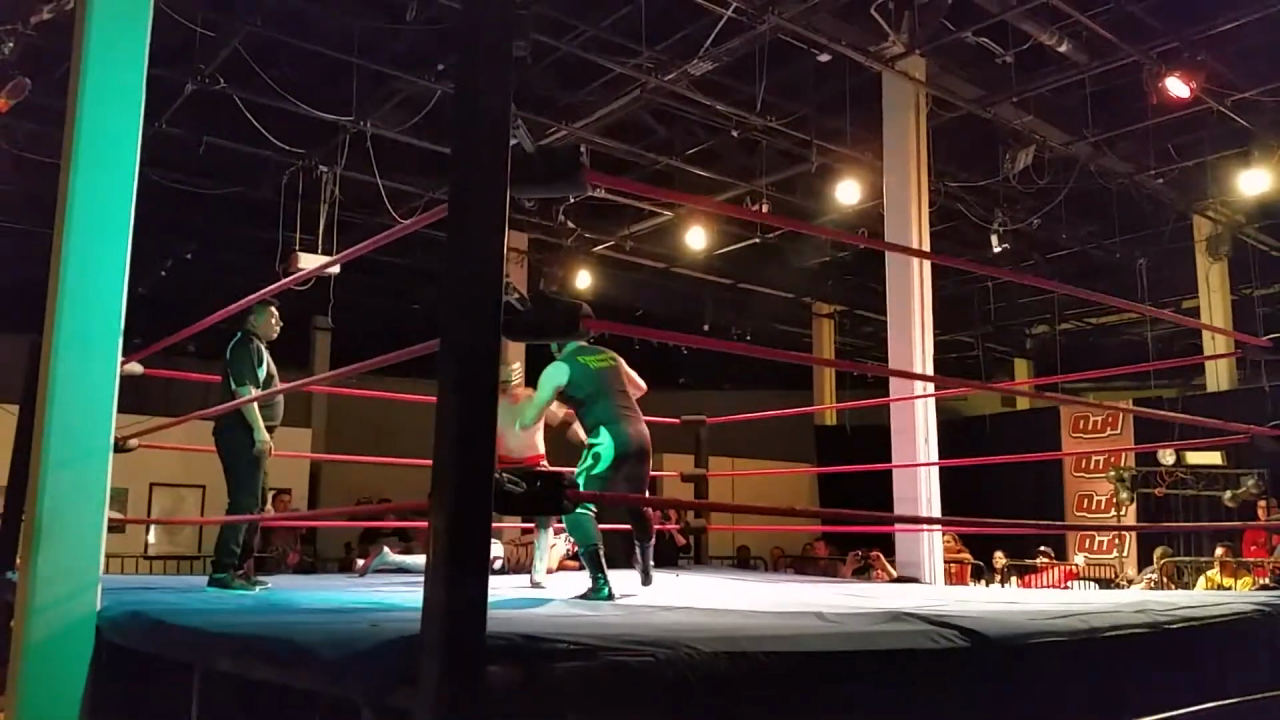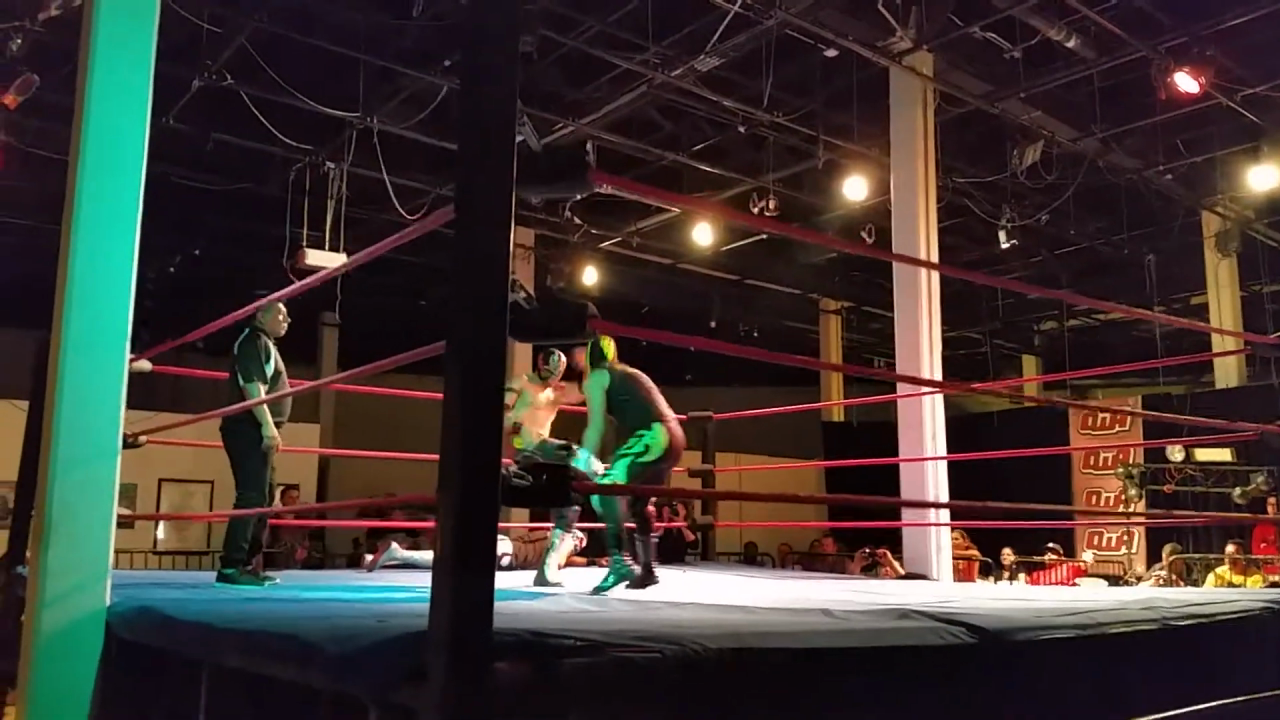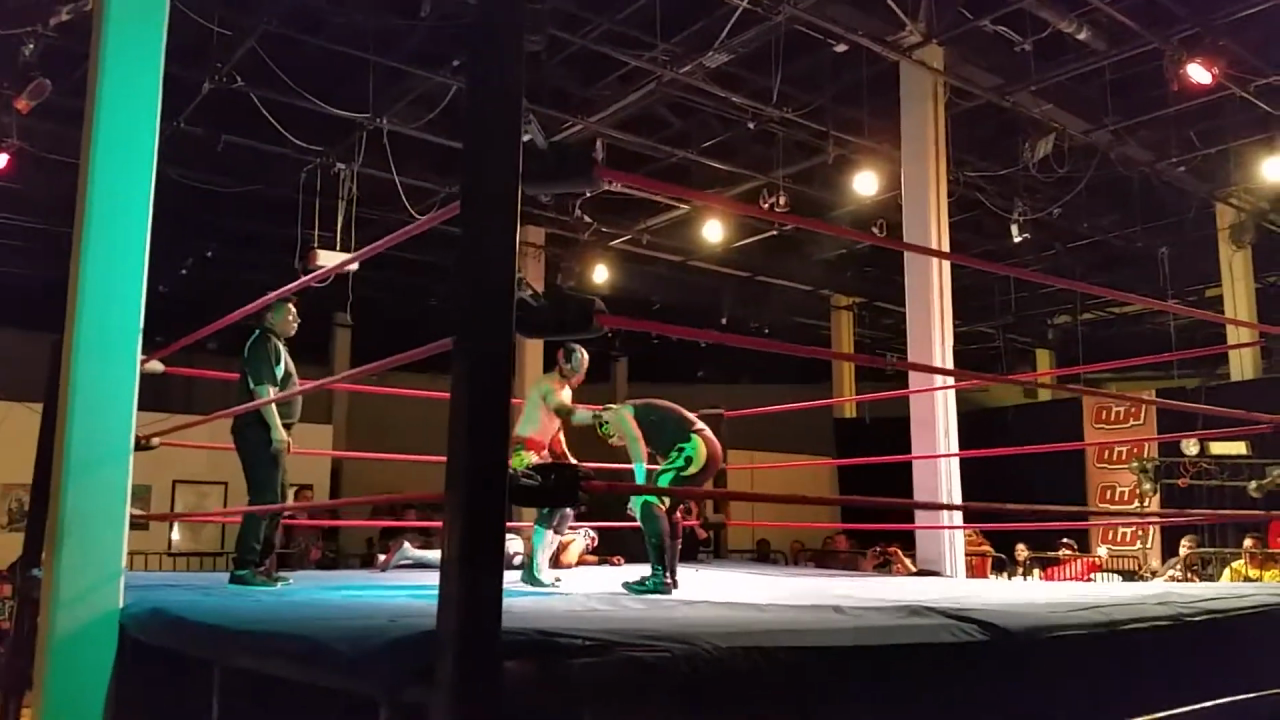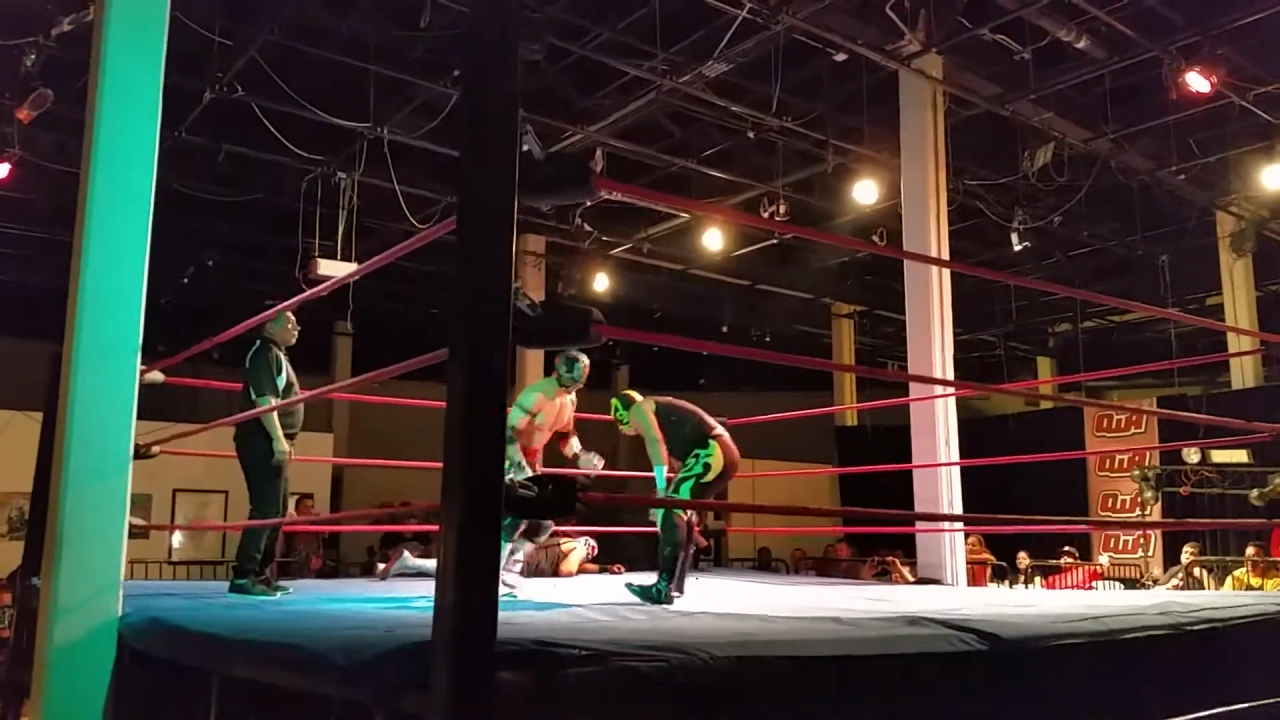
dt=0.4s
person 1, frame 1
left shoulder: (257, 348)
right shoulder: (245, 346)
right elbow: (244, 391)
left wrist: (262, 434)
right wrist: (259, 430)
left hip: (249, 436)
right hip: (242, 435)
left knee: (255, 502)
right knee: (244, 501)
left ankle: (239, 568)
right ankle: (222, 571)
person 1, frame 2
left shoulder: (266, 344)
right shoulder: (253, 341)
right elbow: (252, 387)
left wrist: (270, 428)
right wrist: (268, 425)
left hip: (256, 431)
right hip: (249, 430)
left knee: (261, 498)
right knee: (251, 497)
left ankle: (246, 564)
right ankle: (231, 567)
person 1, frame 3
left shoulder: (276, 346)
right shoulder: (263, 343)
right elbow: (262, 390)
left wrist: (282, 432)
right wrist: (276, 428)
left hip: (269, 434)
right hip: (260, 433)
left knee: (275, 499)
right knee: (264, 498)
left ankle: (260, 565)
right ankle: (243, 568)
person 1, frame 4
left shoulder: (277, 355)
right shoulder: (264, 353)
right elbow: (264, 400)
left wrist: (283, 442)
right wrist: (278, 440)
left hip: (272, 443)
right hip: (263, 443)
left knee: (276, 509)
right knee: (266, 508)
left ankle: (260, 574)
right ankle: (243, 577)
person 2, frame 1
left shoulder: (533, 399)
right shoulder: (494, 403)
left elbow: (564, 417)
left wrist: (578, 431)
left hip: (534, 466)
right hip: (505, 466)
left knee: (545, 513)
left ankle: (538, 572)
person 2, frame 2
left shoulder: (557, 389)
right shoulder: (522, 383)
right elbow: (502, 410)
right wrist: (514, 425)
left hip: (543, 452)
right hip: (522, 444)
left knee: (568, 509)
right knee: (567, 452)
left ankle: (547, 572)
person 2, frame 3
left shoulder: (564, 390)
right shoulder: (550, 386)
right elbow: (566, 414)
left wrist: (567, 458)
left hip: (540, 453)
right hip: (524, 453)
left knee: (564, 511)
left ankle: (541, 567)
right ankle: (536, 570)
person 2, frame 4
left shoulder: (569, 399)
right shoulder: (536, 393)
left elbow: (566, 434)
right elbow: (510, 433)
left wrist: (580, 457)
right wrist: (521, 469)
left hip: (531, 461)
right hip: (514, 460)
left knee: (542, 522)
right knee: (518, 516)
left ankle: (509, 566)
person 3, frame 1
left shoulder: (545, 541)
right shoulder: (559, 544)
left elbow: (558, 563)
right elbow: (548, 566)
left wrist: (579, 565)
right wrist: (566, 564)
left hip: (495, 550)
right hip: (496, 554)
left ankle: (390, 558)
right ankle: (389, 557)
person 3, frame 2
right shoulder: (567, 539)
left elbow: (558, 558)
right elbow: (555, 562)
left hip: (502, 547)
right hip: (504, 551)
left ankle: (397, 553)
right ankle: (396, 553)
person 3, frame 3
left shoulder: (564, 536)
right shoulder: (578, 539)
left elbow: (577, 558)
right elbow: (565, 562)
left wrist: (605, 559)
left hip: (512, 544)
right hip: (515, 550)
left ankle: (409, 553)
right ankle: (409, 552)
person 3, frame 4
left shoulder: (564, 543)
right shoulder: (579, 547)
left elbow: (577, 566)
right elbow: (566, 570)
left wrist: (605, 568)
left ankle: (410, 561)
right ankle: (409, 562)
person 4, frame 1
left shoulder: (560, 367)
right shoulder: (610, 356)
left elbow: (529, 418)
right elbow: (640, 388)
left hip: (609, 439)
right hip: (639, 436)
left knee: (577, 508)
right knee: (637, 504)
left ankle: (600, 583)
right ankle: (646, 567)
person 4, frame 2
left shoulder: (596, 378)
right shoulder: (632, 374)
left elbow: (596, 423)
left wrist: (583, 460)
left hip: (654, 435)
right hip: (673, 435)
right knee: (638, 502)
left ankle: (620, 560)
right ankle: (647, 570)
person 4, frame 3
left shoulder: (618, 414)
right shoulder: (646, 418)
left elbow: (635, 439)
right elbow: (666, 460)
left wrist: (640, 486)
left hip: (694, 447)
right hip: (709, 448)
left knee: (647, 503)
right knee: (666, 506)
left ankle: (660, 577)
right ankle: (669, 575)
person 4, frame 4
left shoulder: (638, 408)
right shoulder: (662, 410)
left elbow: (654, 441)
right elbow: (680, 461)
left wrist: (661, 489)
right wrist: (667, 494)
left hip: (711, 453)
right hip: (725, 453)
left knee: (670, 511)
right knee: (679, 509)
left ankle: (664, 587)
right ankle: (676, 581)
